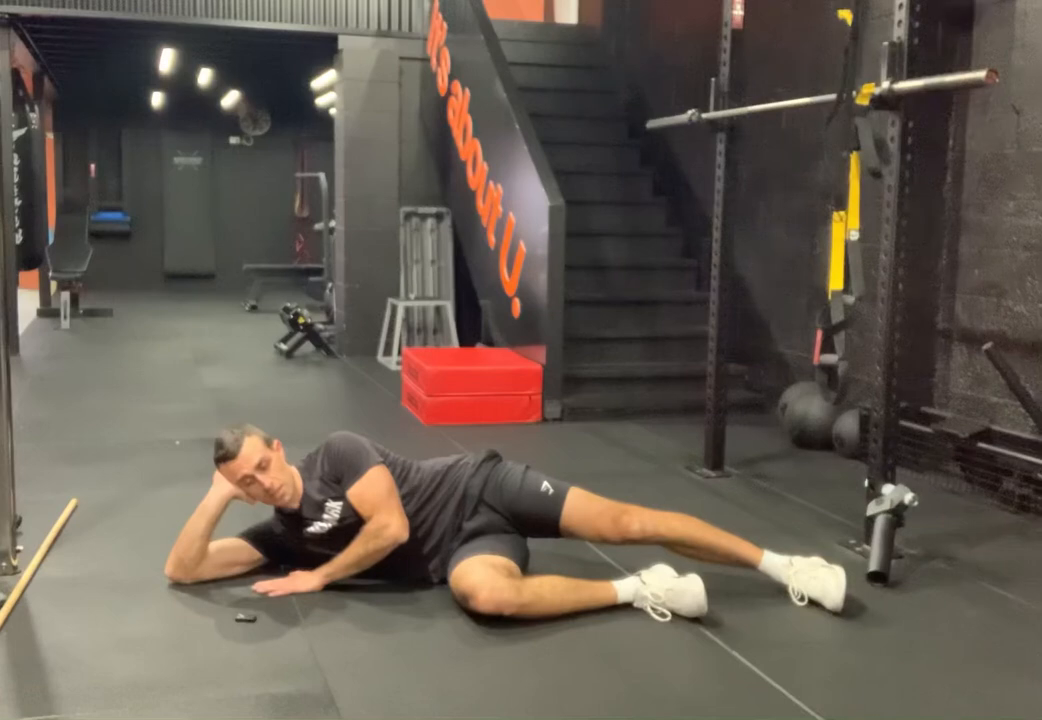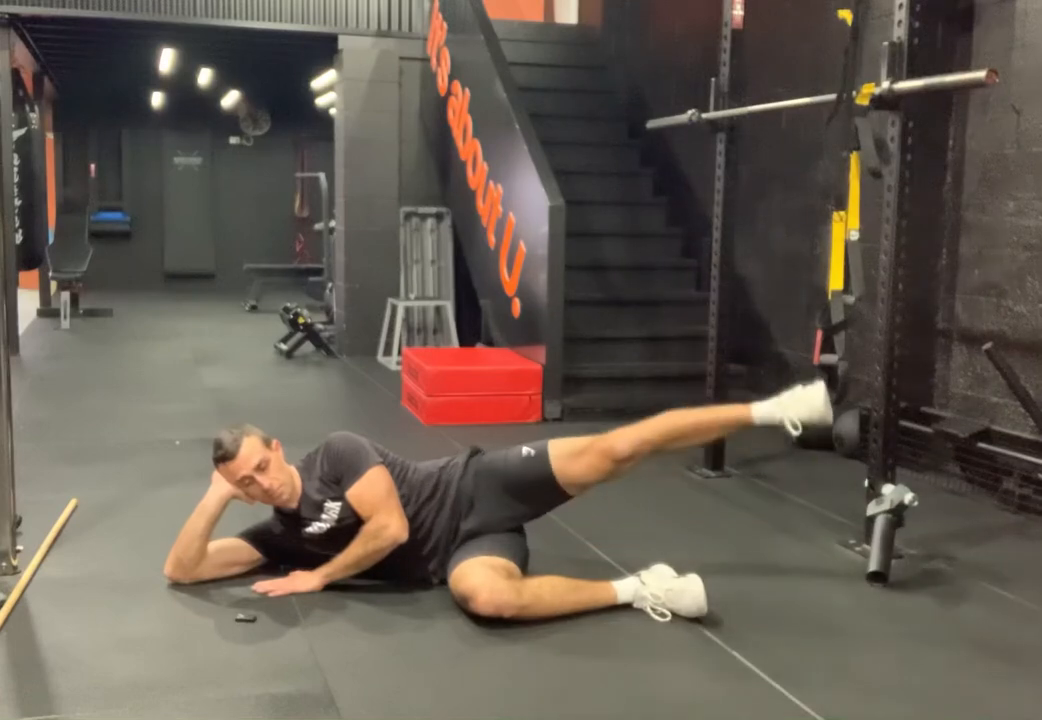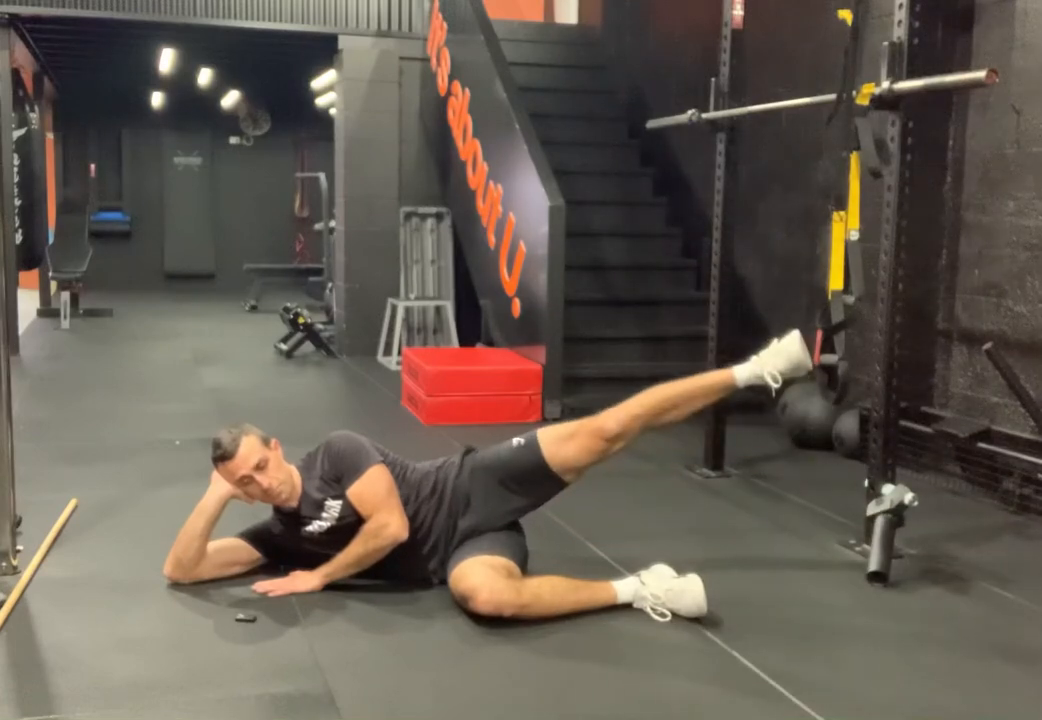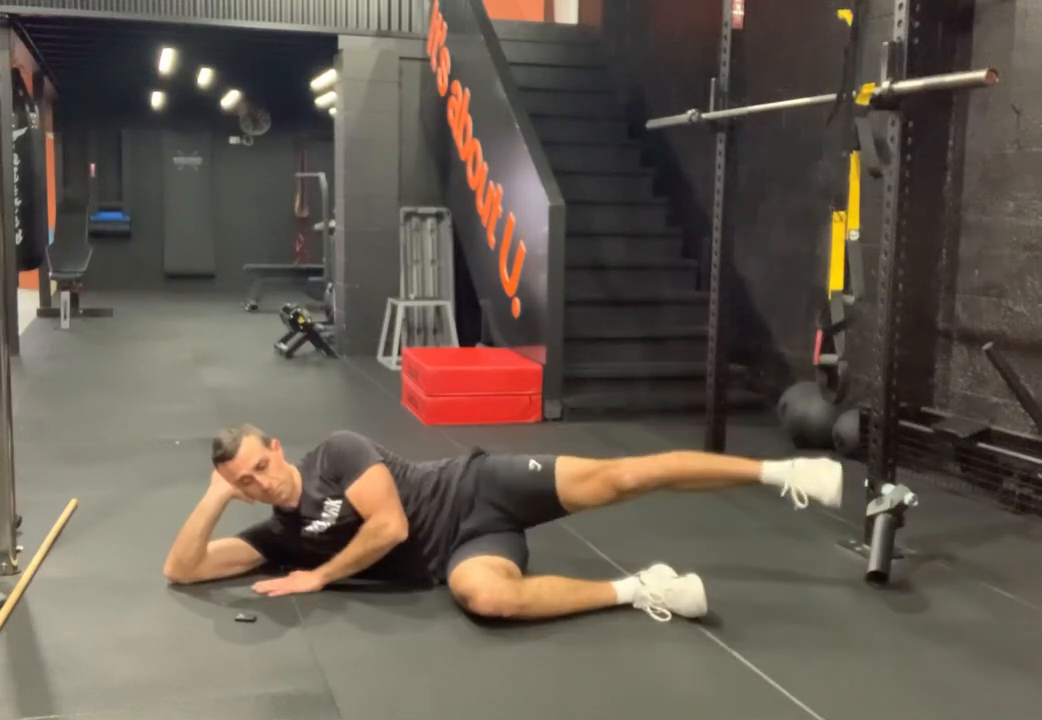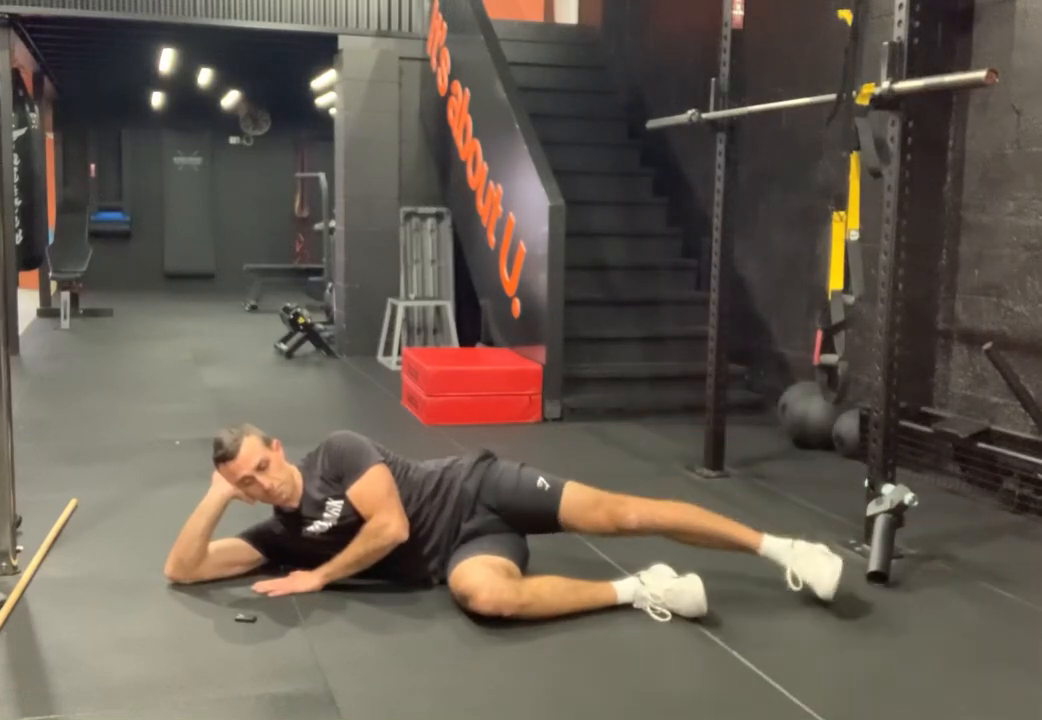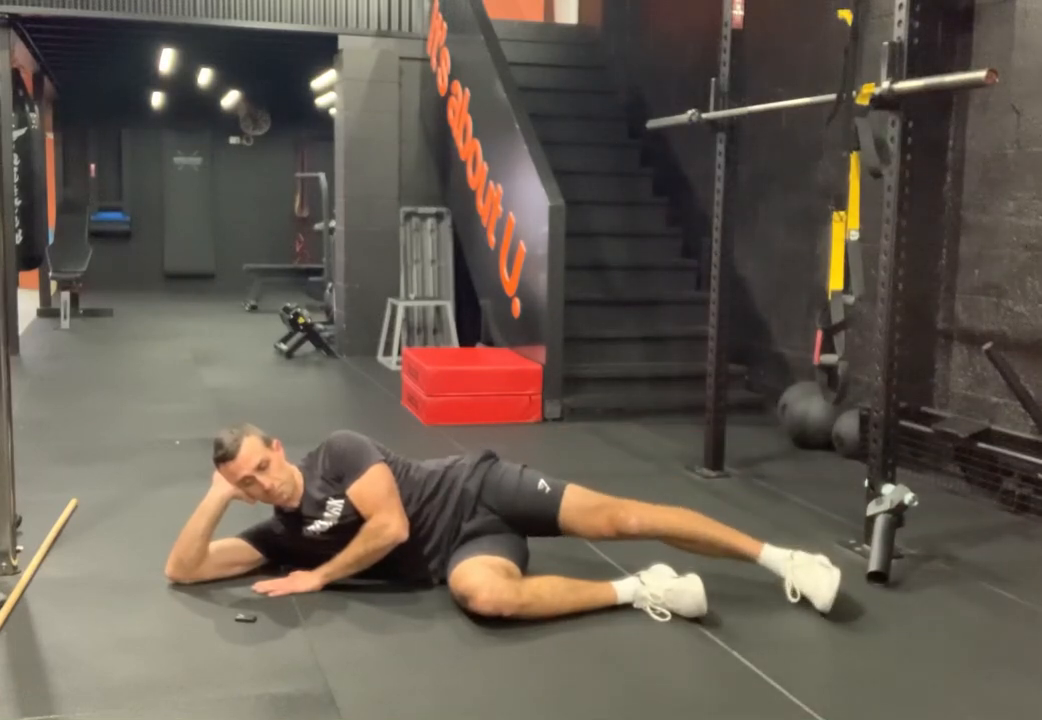
dt=0.7s
person 1, frame 1
left shoulder: (338, 452)
right shoulder: (282, 533)
left elbow: (391, 526)
right elbow: (183, 568)
left wrist: (321, 577)
right wrist: (216, 497)
left hip: (481, 490)
right hip: (460, 549)
left knee: (620, 520)
right knee: (483, 593)
left ankle: (779, 565)
right ankle: (637, 590)
person 1, frame 2
left shoulder: (338, 452)
right shoulder: (279, 535)
left elbow: (391, 528)
right elbow: (181, 569)
left wrist: (319, 577)
right wrist: (214, 497)
left hip: (479, 486)
right hip: (468, 546)
left knee: (612, 450)
right knee: (485, 595)
left ankle: (773, 410)
right ankle: (636, 589)
person 1, frame 3
left shoulder: (337, 451)
right shoulder: (280, 534)
left elbow: (391, 525)
right elbow: (181, 568)
left wrist: (321, 577)
right wrist: (215, 495)
left hip: (475, 488)
right hip: (459, 549)
left knee: (606, 429)
right knee: (484, 594)
left ankle: (752, 372)
right ankle: (635, 589)
person 1, frame 4
left shoulder: (338, 452)
right shoulder: (279, 535)
left elbow: (390, 526)
right elbow: (181, 569)
left wrist: (319, 577)
right wrist: (215, 495)
left hip: (477, 490)
right hip: (459, 549)
left knee: (619, 477)
right knee: (484, 595)
left ankle: (778, 471)
right ankle: (635, 590)
person 1, frame 5
left shoulder: (338, 450)
right shoulder: (280, 533)
left elbow: (391, 527)
right elbow: (183, 569)
left wrist: (320, 577)
right wrist: (216, 496)
left hip: (477, 490)
right hip: (458, 551)
left knee: (616, 510)
right knee: (483, 594)
left ankle: (779, 548)
right ankle: (636, 590)
person 1, frame 6
left shoulder: (339, 452)
right shoulder: (281, 533)
left elbow: (391, 526)
right elbow: (183, 569)
left wrist: (319, 577)
right wrist: (216, 496)
left hip: (478, 491)
right hip: (458, 552)
left knee: (613, 515)
right knee: (484, 595)
left ankle: (779, 557)
right ankle: (637, 591)
